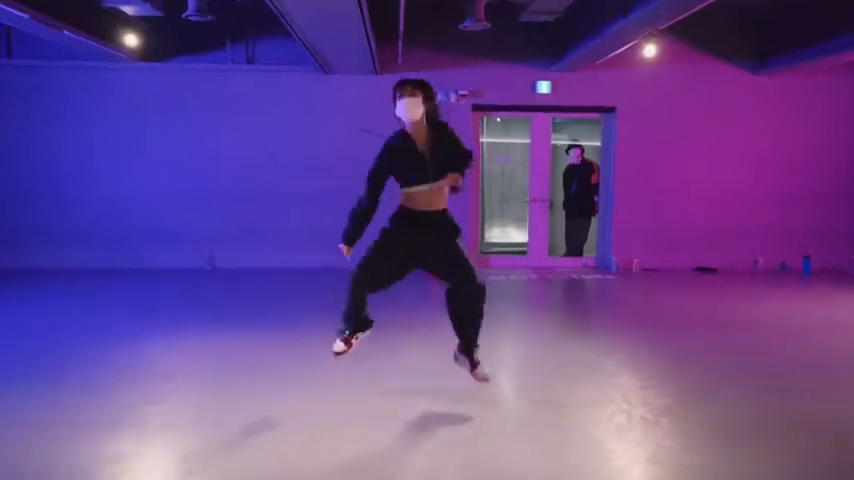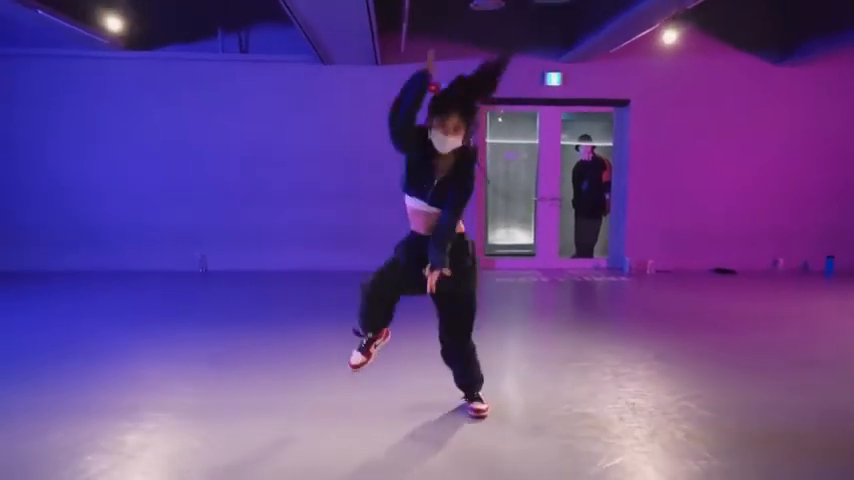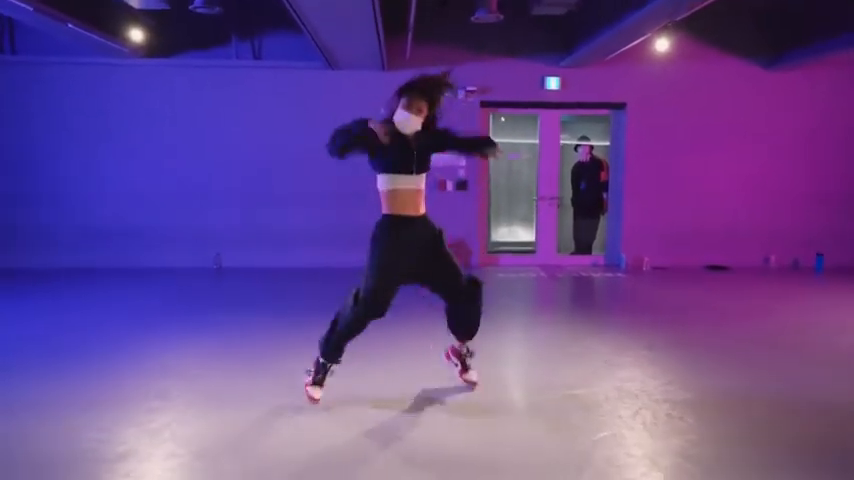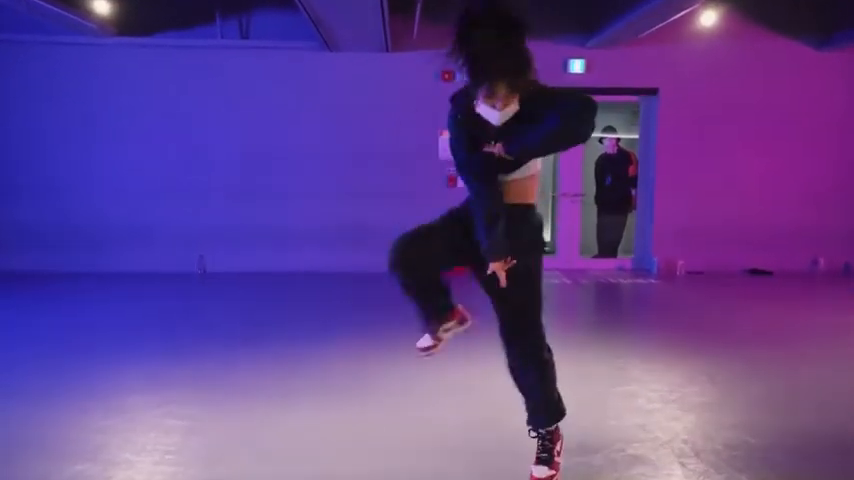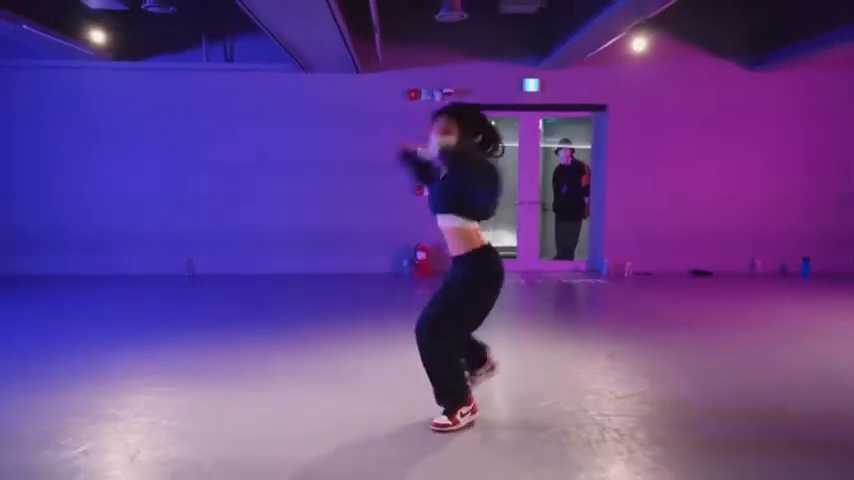
dt=1s
person 1, frame 1
left shoulder: (442, 133)
right shoulder: (394, 147)
left elbow: (462, 157)
right elbow: (372, 192)
left wrist: (457, 171)
right wrist: (351, 236)
left hip: (438, 225)
right hip: (406, 224)
left knee: (471, 289)
right knee: (363, 276)
left ankle: (467, 351)
right ankle: (353, 328)
person 1, frame 2
left shoulder: (464, 165)
right shoulder: (416, 144)
left elbow: (449, 216)
right elbow: (398, 126)
left wrist: (439, 261)
right wrist: (422, 78)
left hip: (451, 247)
right hip: (416, 244)
left knee: (456, 329)
right knee: (377, 290)
left ankle: (471, 389)
right ankle: (373, 332)
person 1, frame 3
left shoulder: (426, 138)
right shoulder: (378, 135)
left elbow: (458, 142)
right elbow: (337, 145)
left wrist: (483, 146)
right wrist: (368, 131)
left hip: (424, 230)
right hip: (392, 231)
left knee: (464, 292)
right knee: (369, 300)
left ankle: (460, 348)
right ankle: (324, 361)
person 1, frame 4
left shoulder: (541, 103)
right shoulder: (463, 114)
left elbow: (581, 118)
right elbow: (478, 181)
left wrist: (513, 149)
right wrist: (492, 249)
left hip: (520, 225)
right hip: (474, 215)
left knee: (523, 335)
right knee: (407, 254)
left ankle: (548, 432)
right ankle: (445, 317)
person 1, frame 5
left shoulder: (469, 168)
right shoulder: (445, 170)
left elbow: (485, 202)
right wrist: (412, 157)
left hip: (479, 267)
right hip: (464, 266)
left knee: (434, 332)
right knee: (434, 325)
left ankle: (460, 405)
right ankle: (478, 361)
person 2, frame 1
left shoulder: (590, 166)
right shoulder: (569, 168)
left elbow: (595, 188)
right elbow: (566, 186)
left wrist: (594, 205)
left hip: (584, 208)
right hip: (571, 207)
left knee: (579, 237)
right knee: (570, 237)
left ankle: (575, 256)
right ankle: (571, 256)
person 2, frame 2
left shoulder: (602, 163)
right shoulder: (579, 165)
left elbow: (607, 187)
left wrist: (606, 204)
left hip: (595, 207)
right hip: (581, 207)
left knee: (590, 237)
right knee: (580, 238)
left ankle: (586, 258)
right ankle: (581, 257)
person 2, frame 3
left shoulder: (599, 164)
right shoulder: (577, 166)
left elbow: (604, 187)
left wrist: (604, 204)
right wrist: (575, 200)
left hip: (593, 206)
right hip: (580, 206)
left knee: (588, 234)
right knee: (579, 234)
left ankle: (584, 254)
right ankle: (580, 254)
person 2, frame 4
left shoulder: (627, 157)
right shoulder: (601, 159)
left elbow: (633, 182)
left wrist: (632, 200)
right wrist: (599, 198)
left hip: (620, 204)
right hip: (604, 203)
left knee: (614, 235)
right knee: (602, 235)
left ankle: (608, 256)
right ankle: (604, 256)
person 2, frame 5
left shoulder: (581, 168)
right shoulder: (559, 169)
left elbow: (586, 191)
left wrist: (586, 208)
right wrist: (556, 206)
left hip: (575, 211)
right hip: (561, 210)
left knee: (570, 240)
right knee: (560, 240)
left ankle: (566, 259)
right ankle: (562, 259)
